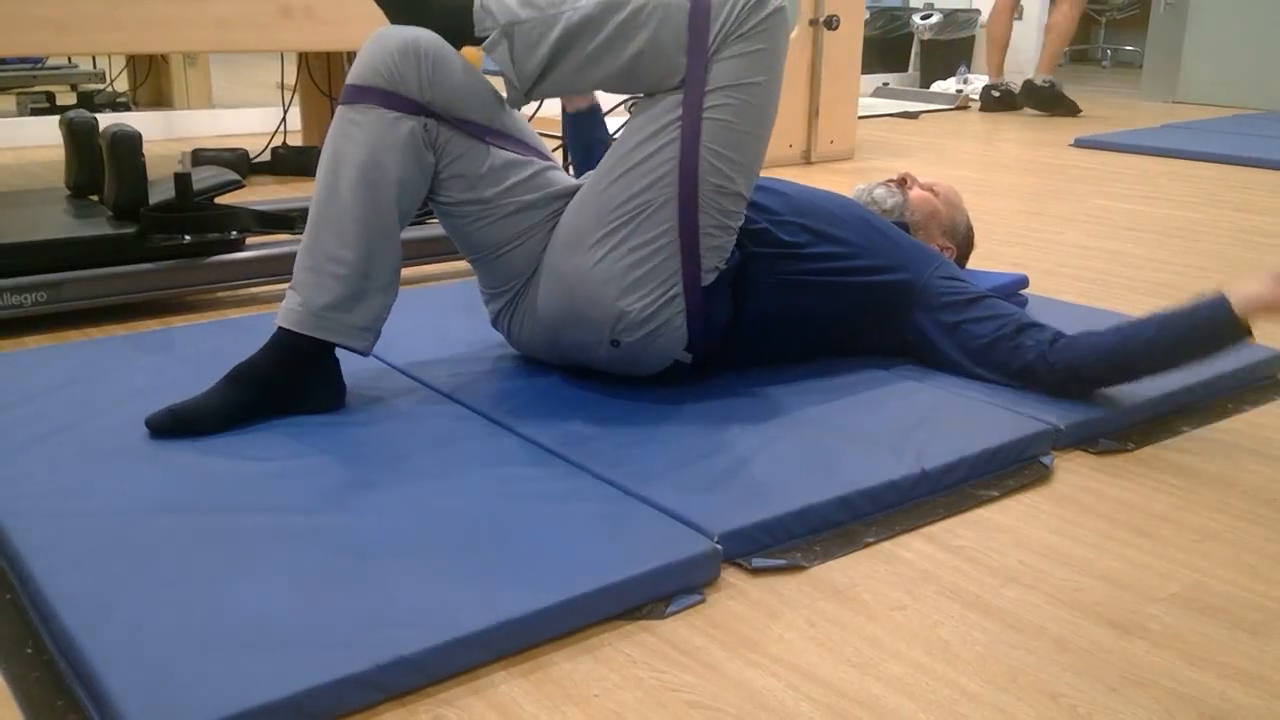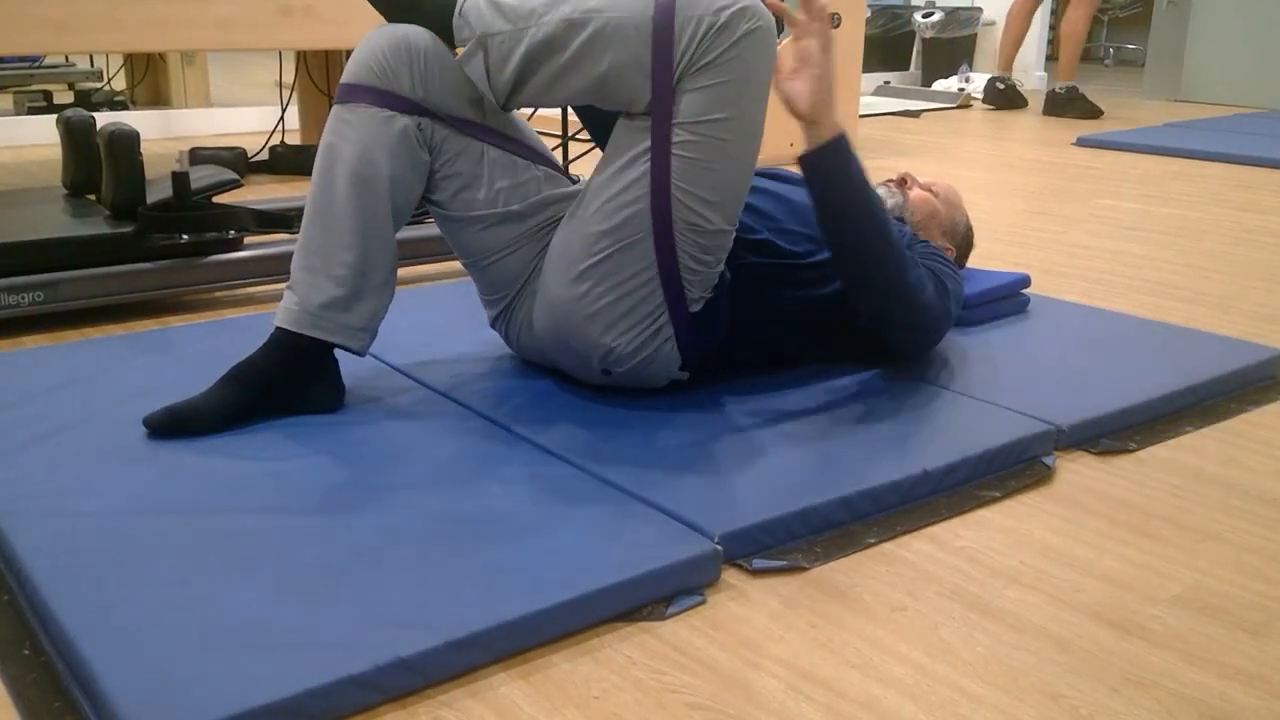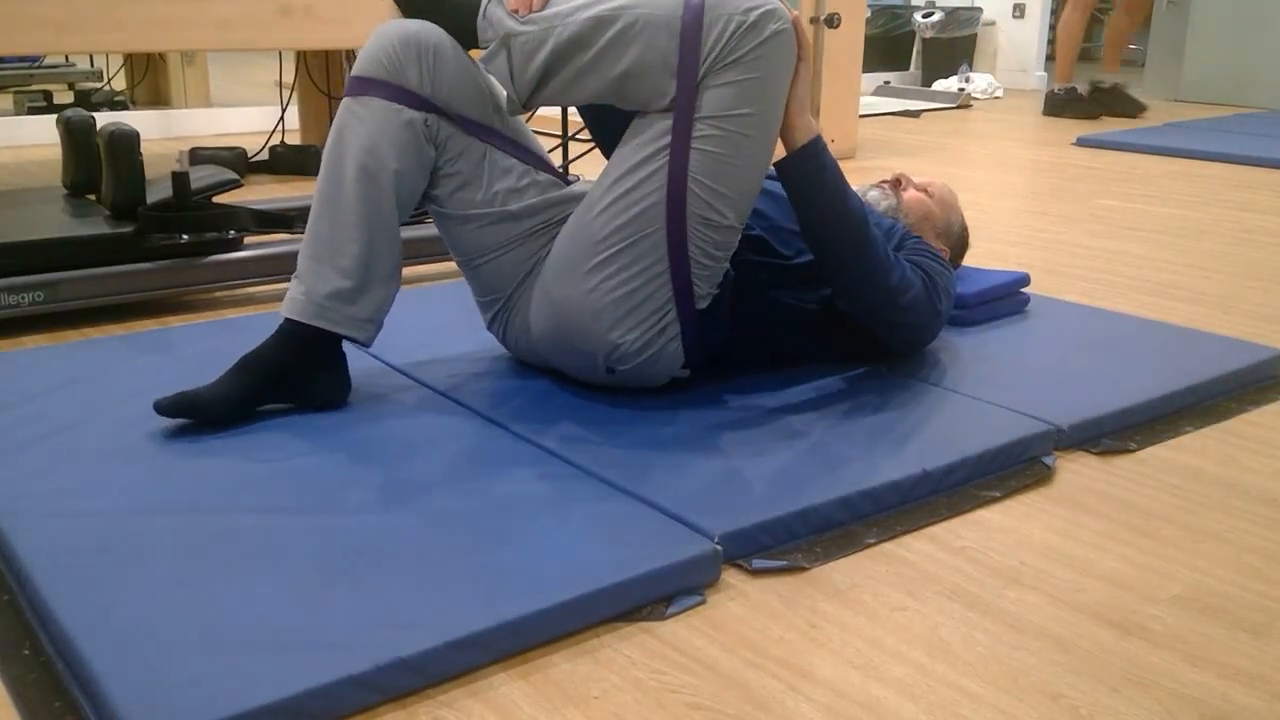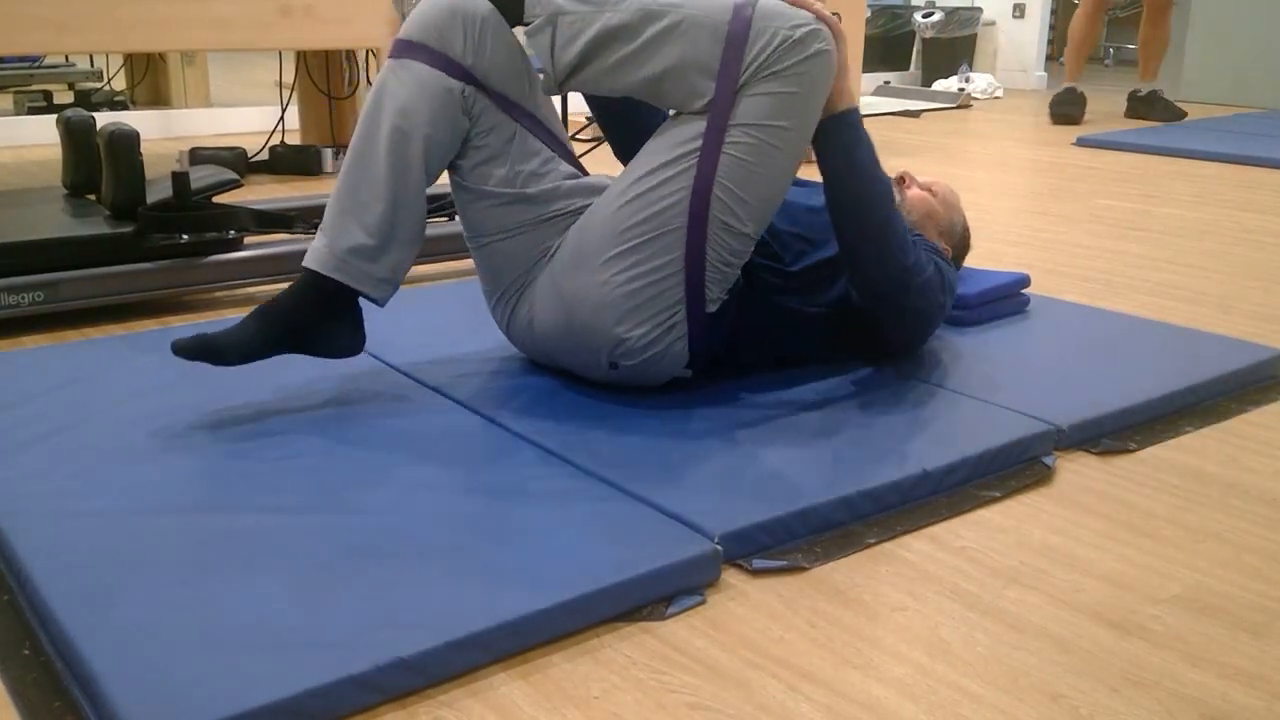
dt=0.5s
person 1, frame 1
left shoulder: (916, 278)
right shoulder: (812, 216)
left elbow: (1053, 358)
right elbow: (626, 195)
right wrist: (577, 95)
left hip: (637, 299)
right hip: (553, 271)
right ankle: (305, 352)
person 1, frame 2
left shoulder: (923, 286)
right shoulder: (805, 213)
left elbow: (891, 298)
right elbow: (648, 145)
left wrist: (819, 126)
left hip: (632, 316)
right hip: (541, 275)
right ankle: (303, 351)
person 1, frame 3
left shoulder: (915, 284)
right shoulder: (814, 215)
left elbow: (871, 295)
right elbow: (644, 162)
left wrist: (796, 128)
left hip: (629, 313)
right hip: (537, 283)
right ankle: (311, 341)
person 1, frame 4
left shoulder: (918, 284)
right shoulder: (814, 214)
left elbow: (885, 285)
right elbow: (655, 166)
left wrist: (837, 106)
left hip: (630, 310)
right hip: (544, 274)
right ankle: (327, 297)
